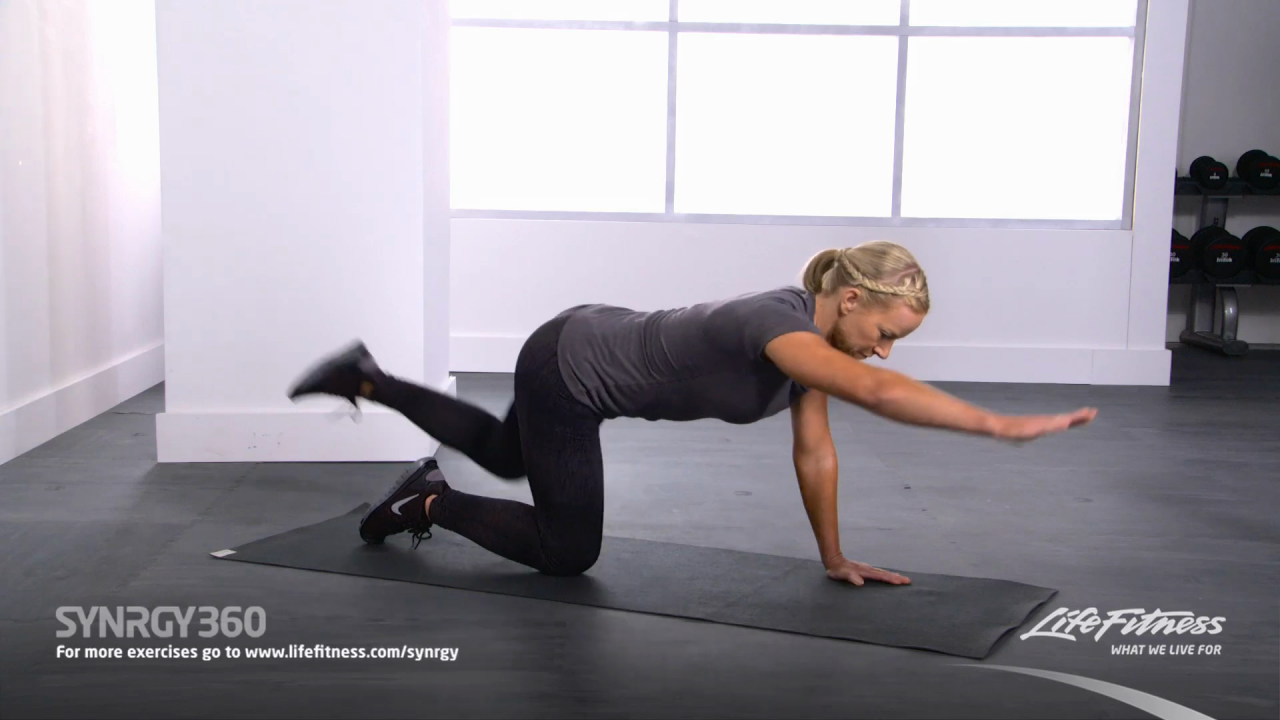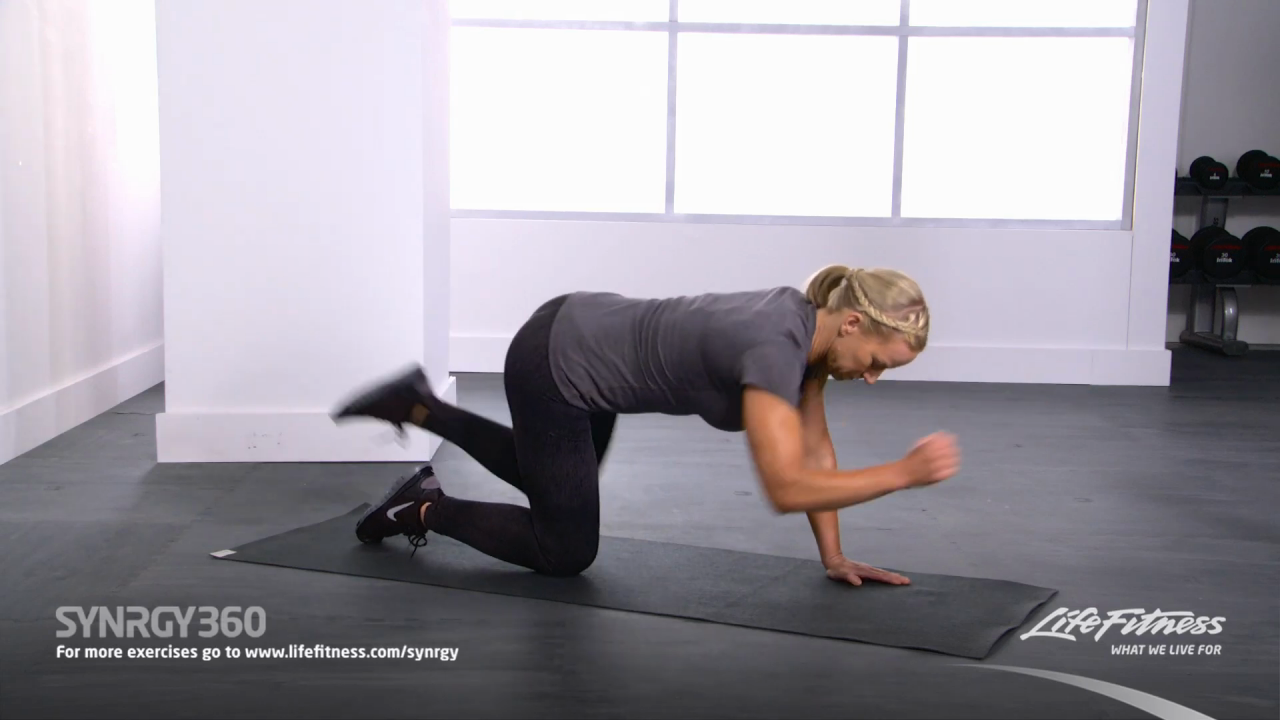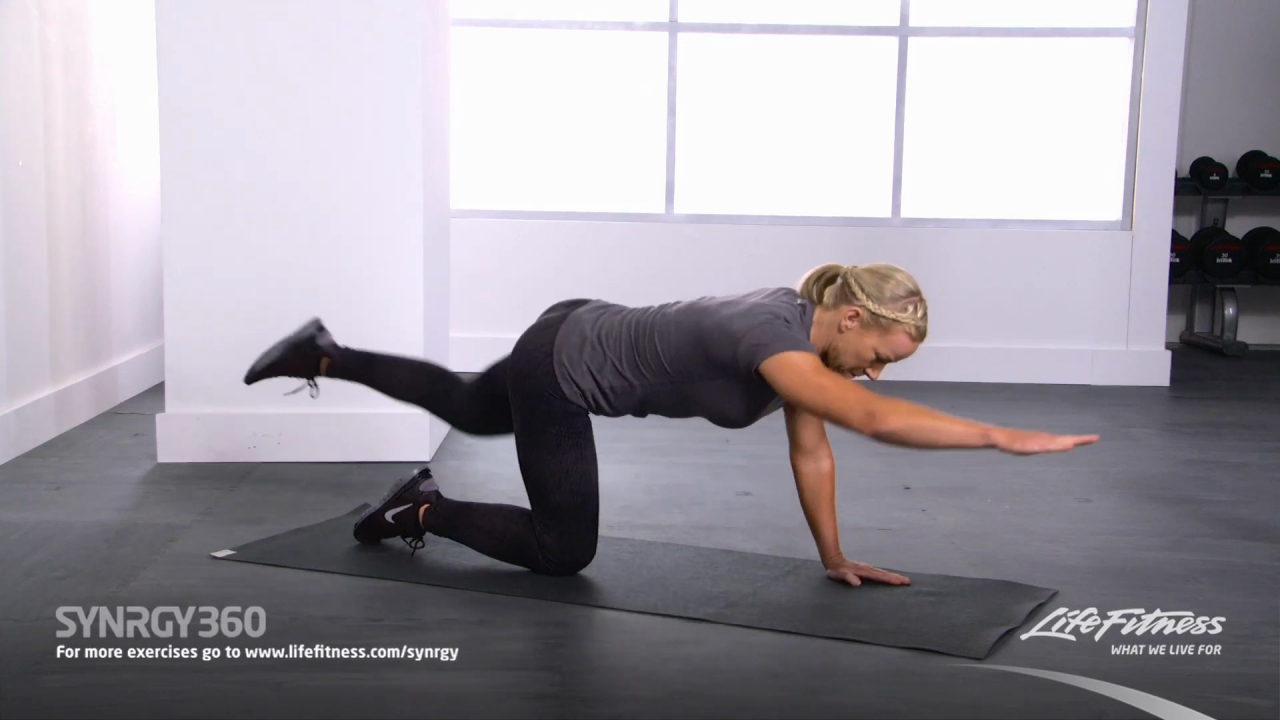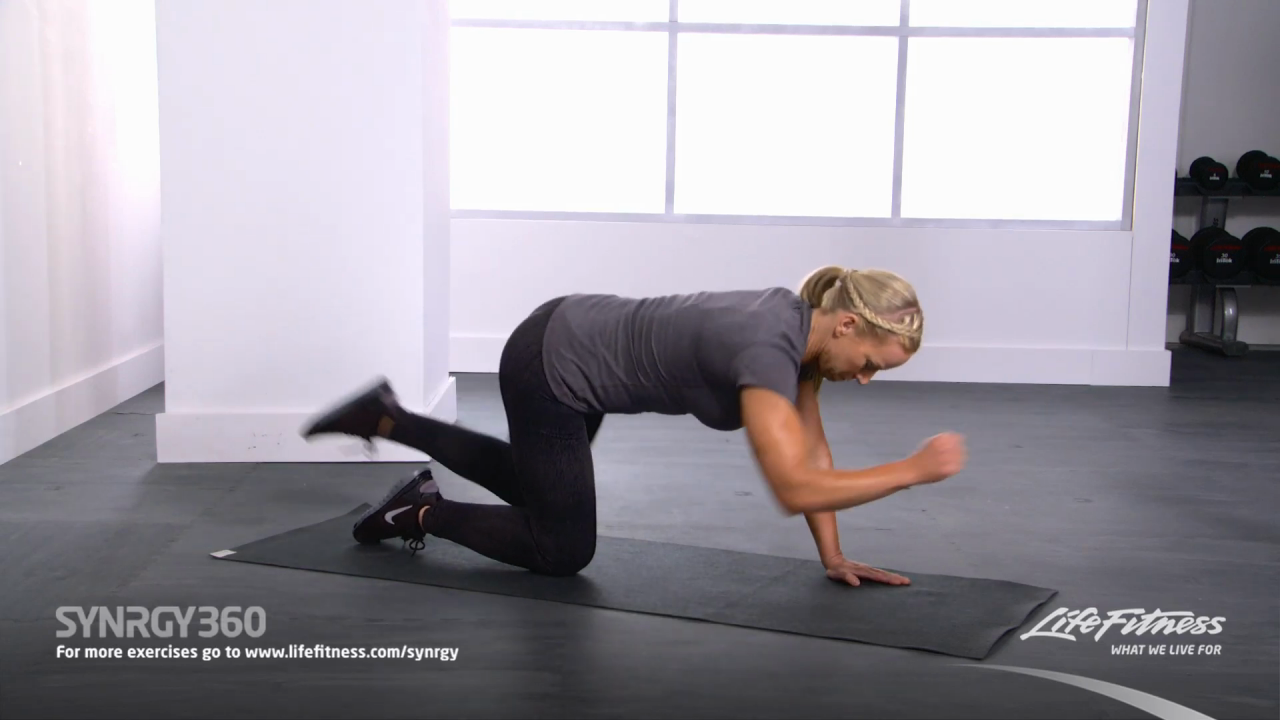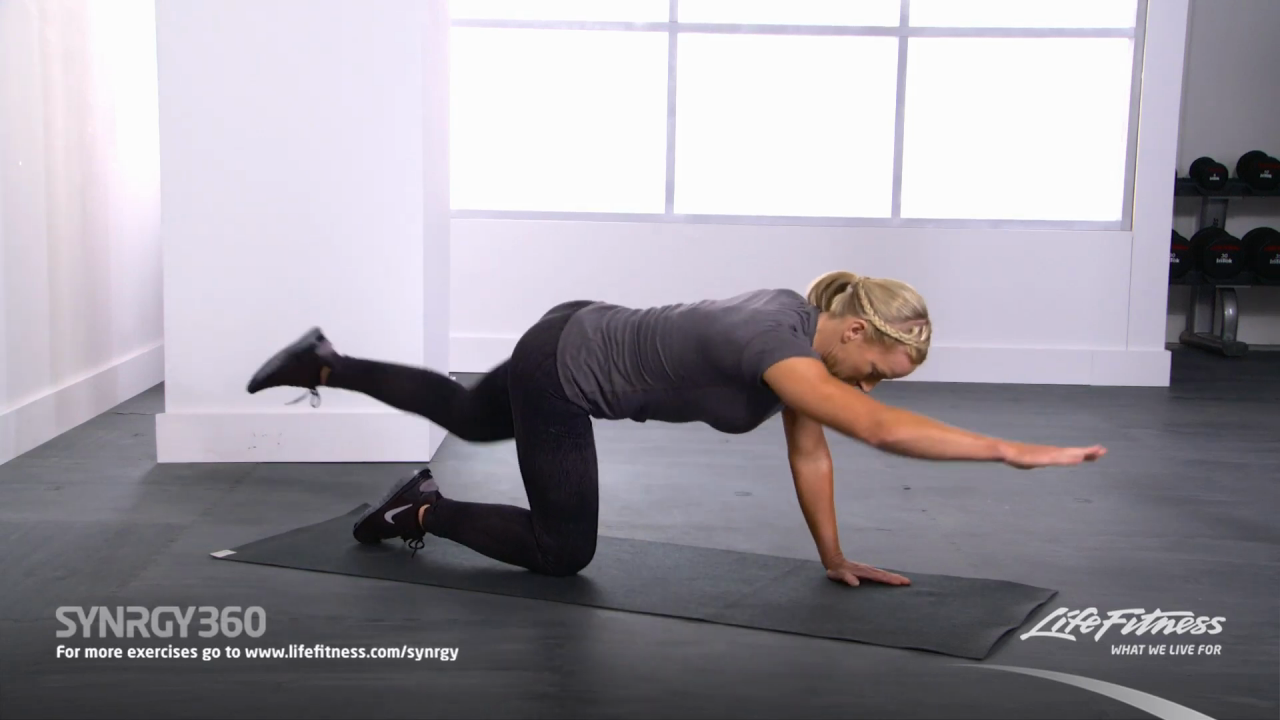
dt=1s
person 1, frame 1
left shoulder: (823, 325)
right shoulder: (783, 327)
left elbow: (815, 453)
right elbow: (879, 393)
left wrist: (836, 559)
right wrist: (1005, 426)
left hip: (599, 351)
right hip: (561, 372)
left knee: (504, 454)
right knee: (569, 551)
left ankle: (369, 381)
right ankle: (431, 503)
person 1, frame 2
left shoulder: (811, 326)
right shoulder: (774, 354)
left elbow: (817, 447)
right elbow: (790, 490)
left wrist: (835, 557)
right wrist: (906, 472)
left hip: (589, 330)
right hip: (553, 368)
left knee: (533, 473)
right knee: (564, 552)
left ankle: (418, 406)
right ankle: (423, 509)
person 1, frame 3
left shoulder: (812, 320)
right shoulder: (773, 340)
left elbow: (812, 454)
right elbow: (876, 420)
left wrist: (838, 557)
right wrist: (1009, 438)
left hip: (586, 335)
right hip: (556, 373)
left knee: (469, 409)
right knee: (564, 551)
left ankle: (326, 356)
right ankle: (424, 510)
person 1, frame 4
left shoulder: (802, 324)
right shoulder: (768, 355)
left elbow: (811, 450)
right elbow: (798, 489)
left wrist: (836, 558)
right wrist: (917, 468)
left hip: (578, 335)
right hip: (547, 371)
left knee: (519, 482)
right knee: (563, 551)
left ankle: (389, 419)
right ankle: (420, 512)
person 1, frame 5
left shoulder: (810, 319)
right shoulder: (777, 345)
left elbow: (810, 456)
right elbow: (883, 431)
left wrist: (838, 558)
right wrist: (1014, 450)
left hip: (588, 338)
right hip: (556, 374)
left knee: (468, 418)
right knee: (564, 552)
left ankle: (324, 367)
right ankle: (423, 510)
